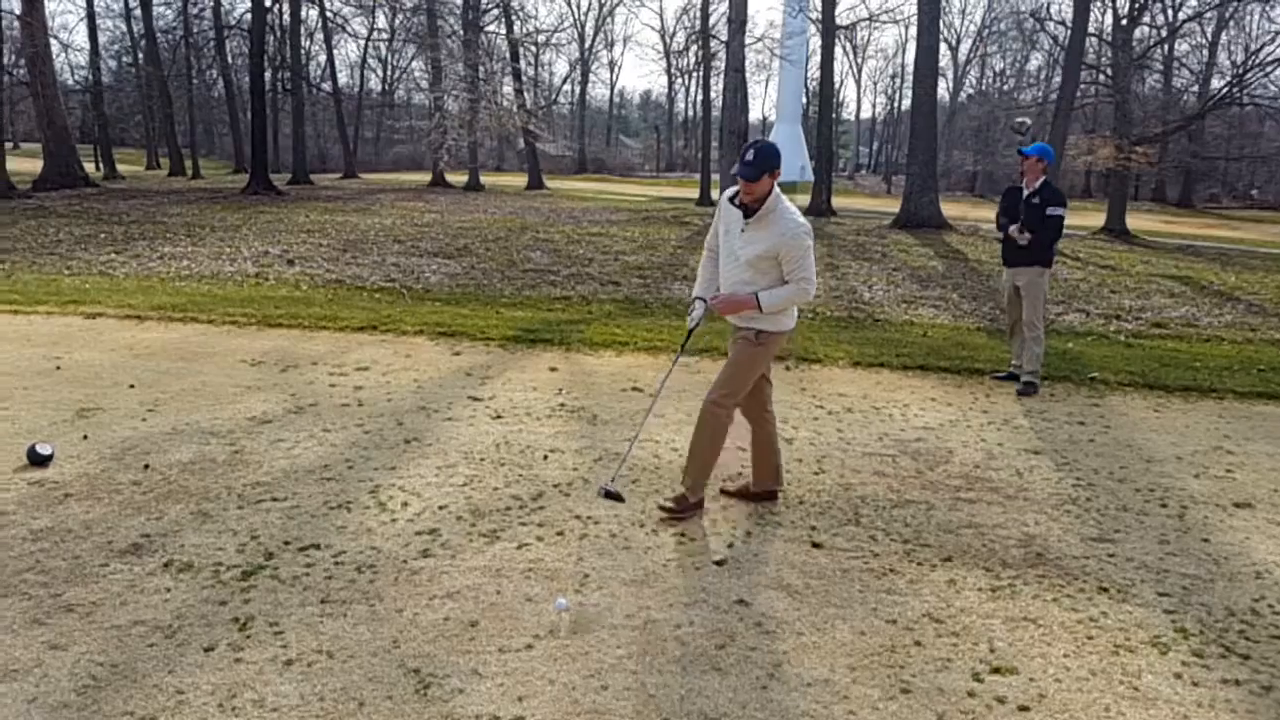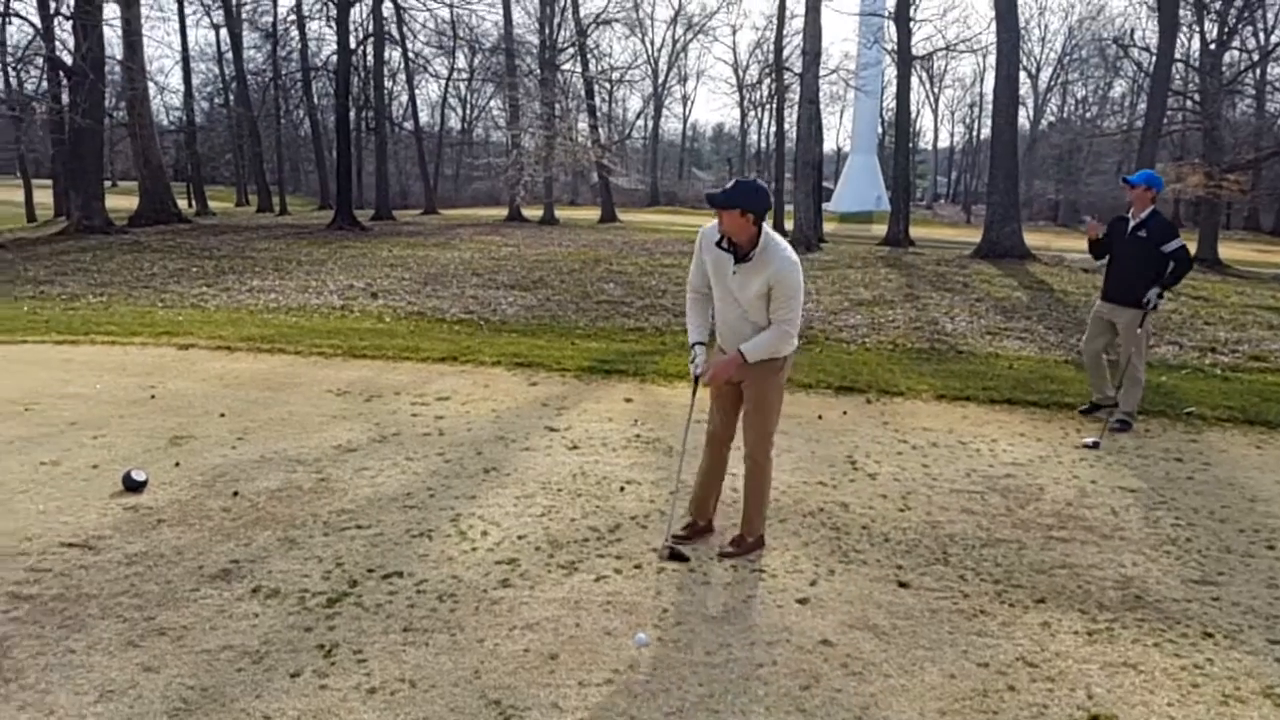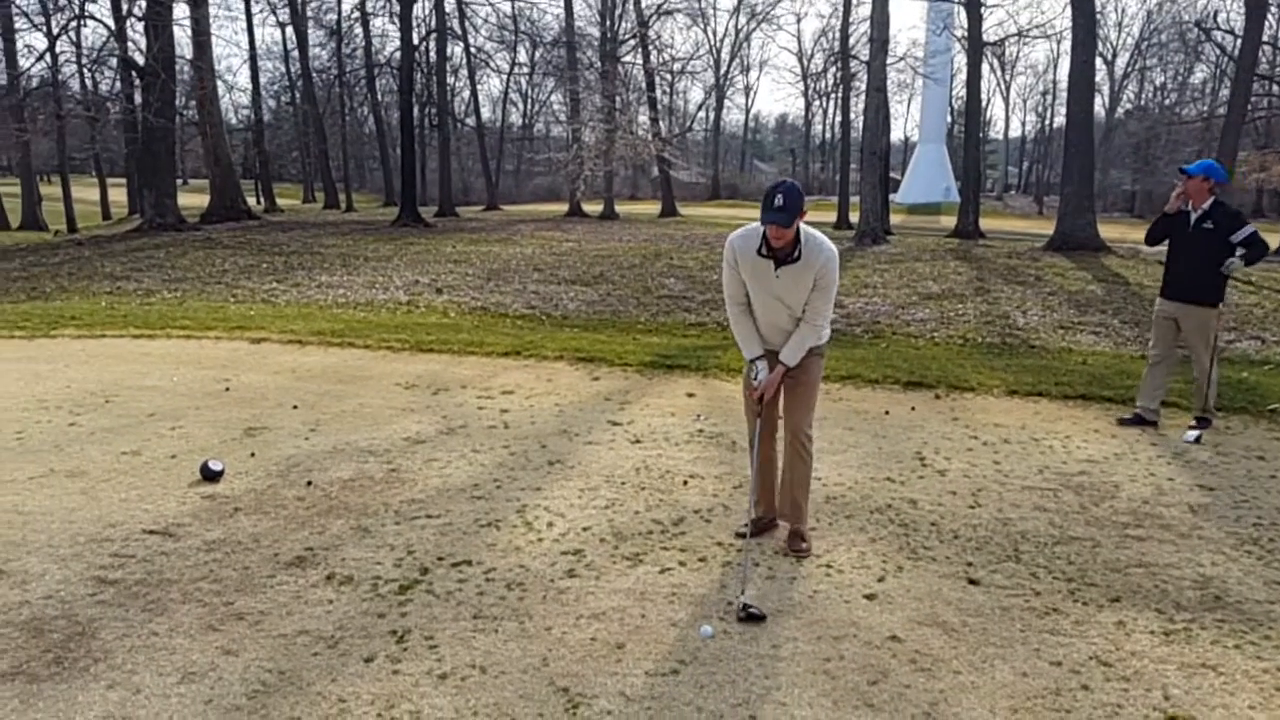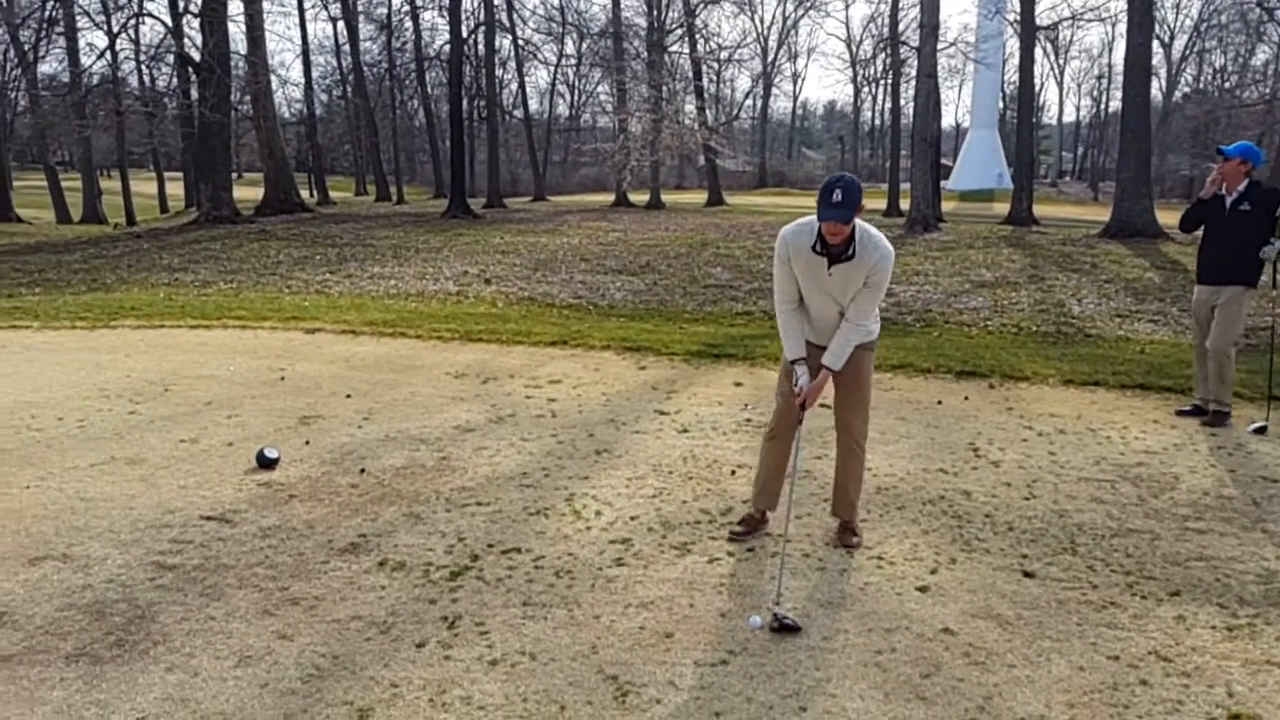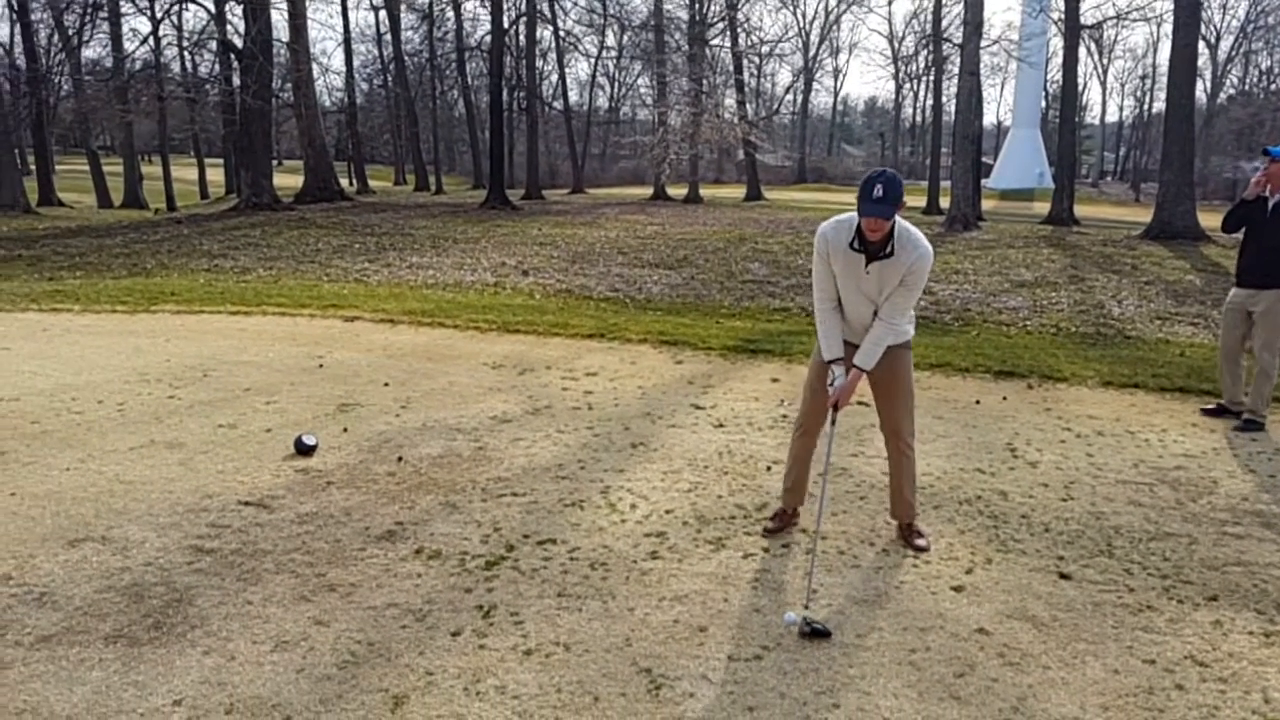
dt=0.7s
person 1, frame 1
left shoulder: (791, 227)
right shoulder: (730, 201)
left elbow: (804, 289)
right elbow: (713, 251)
left wrist: (748, 301)
right wrist: (700, 297)
left hip: (764, 330)
right hip: (740, 324)
left knee: (717, 404)
right knee: (753, 403)
left ankle: (693, 493)
right ankle: (766, 481)
person 1, frame 2
left shoulder: (783, 263)
right shoulder: (709, 238)
left elbow: (785, 330)
right elbow: (698, 293)
left wrist: (736, 359)
right wrist: (698, 344)
left hip: (767, 362)
right hip: (726, 354)
left knee: (756, 448)
right knee: (716, 436)
left ankle: (752, 532)
right ankle: (701, 517)
person 1, frame 3
left shoulder: (824, 255)
right shoulder: (738, 245)
left elbow: (814, 322)
right elbow: (736, 306)
left wrist: (781, 371)
right wrist: (757, 360)
left hip: (805, 351)
right hip: (760, 348)
left knee: (797, 433)
right knee: (760, 433)
left ankle: (796, 523)
right ankle: (765, 511)
person 1, frame 4
left shoulder: (879, 252)
right shoulder: (790, 239)
left elbow: (856, 320)
right elbow: (786, 305)
left wrist: (824, 376)
right wrist: (800, 365)
left hip: (854, 344)
right hip: (804, 341)
left knee: (852, 431)
right knee: (781, 424)
left ankle: (847, 517)
right ankle: (759, 510)
person 1, frame 5
left shoulder: (918, 251)
right shoulder: (829, 235)
left elbow: (890, 320)
right elbow: (824, 303)
left wrist: (856, 375)
right wrist: (835, 364)
left hip: (890, 345)
right hip: (836, 339)
left knee: (899, 433)
right knee: (807, 422)
left ankle: (906, 520)
right ankle: (790, 506)
person 2, frame 1
left shoulder: (1053, 195)
right shoulder: (1012, 192)
left elbow: (1053, 233)
right elbow: (1001, 220)
left wrist: (1030, 237)
right wrist: (1011, 229)
left hip: (1035, 268)
right hip: (1011, 266)
left knee: (1032, 323)
right knee: (1014, 321)
left ankle: (1031, 377)
right ankle: (1018, 368)
person 2, frame 2
left shoulder: (1162, 227)
right shoulder: (1118, 223)
left elbow: (1184, 262)
right elbow: (1099, 254)
left wrist: (1160, 288)
right wrist: (1094, 238)
left hip: (1137, 307)
right hip: (1107, 302)
left knee: (1132, 363)
right knee: (1090, 349)
left ankle: (1126, 414)
right ankle: (1104, 398)
person 2, frame 3
left shoulder: (1227, 217)
right shoulder: (1179, 213)
left elbow: (1260, 246)
right elbow: (1151, 239)
left wrist: (1241, 259)
right wrist: (1169, 210)
left hip: (1202, 304)
right hip: (1168, 300)
left knee: (1203, 362)
right knee: (1158, 356)
left ankle: (1204, 413)
right ankle: (1147, 412)
person 2, frame 4
right shoulder: (1214, 197)
right elbow: (1186, 226)
right wrist: (1205, 195)
left hip: (1237, 286)
right hip: (1205, 284)
left knee: (1220, 346)
right knee: (1202, 346)
left ankle: (1221, 407)
right ankle: (1204, 402)
person 2, frame 5
right shoulder: (1257, 200)
right elbow: (1228, 226)
right wrist: (1248, 196)
right hip: (1242, 286)
right knee: (1229, 346)
left ankle: (1255, 414)
right ankle: (1232, 402)
